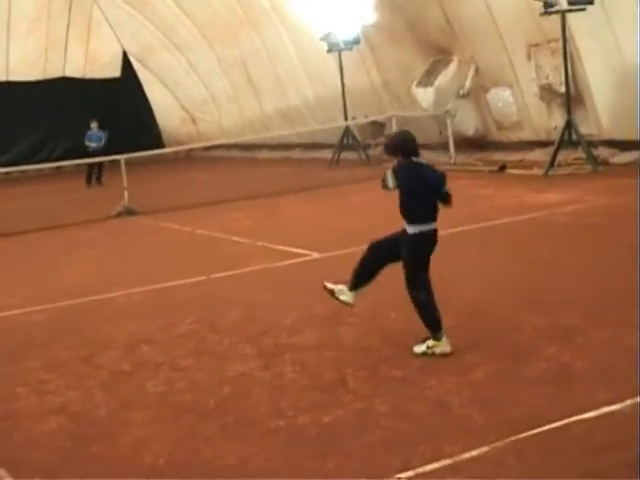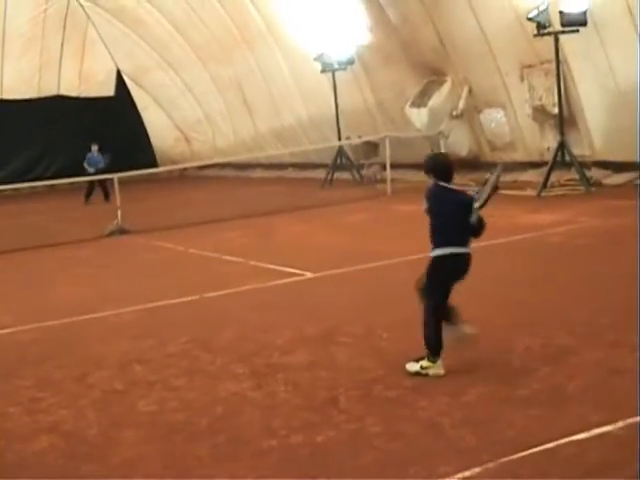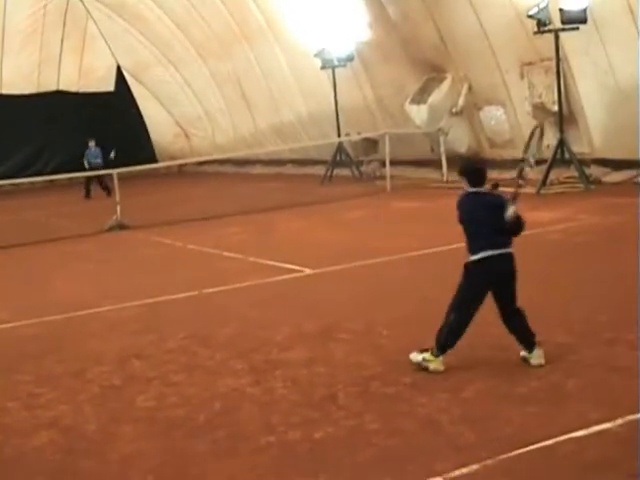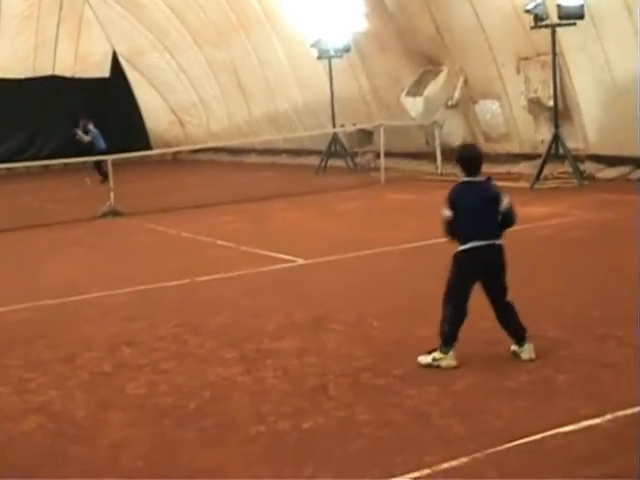
dt=0.3s
person 1, frame 1
left shoulder: (404, 169)
right shoulder: (435, 174)
left elbow: (387, 183)
right elbow: (446, 200)
left hip: (418, 235)
right hip: (416, 231)
left knee: (417, 286)
right knee: (376, 252)
left ankle: (438, 338)
right ankle: (350, 290)
person 1, frame 2
left shoulder: (431, 193)
right shoulder: (465, 199)
right elbow: (476, 229)
left hip: (442, 259)
right hip: (462, 257)
left knee: (432, 309)
right knee: (426, 288)
left ankle: (433, 361)
right ankle: (455, 324)
person 1, frame 3
left shoulder: (463, 202)
right shoulder: (498, 200)
right elbow: (516, 227)
right wrist: (499, 228)
left hip: (480, 264)
right hip: (505, 260)
left knee: (459, 310)
right knee: (510, 309)
left ankle: (435, 355)
right ankle: (533, 350)
person 1, frame 4
left shoulder: (455, 194)
right shoulder: (493, 191)
left elbow: (449, 228)
right elbow: (508, 219)
left hip: (467, 254)
right hip: (494, 251)
left knee: (454, 302)
right knee: (500, 300)
left ankle: (445, 352)
right ankle: (523, 344)
